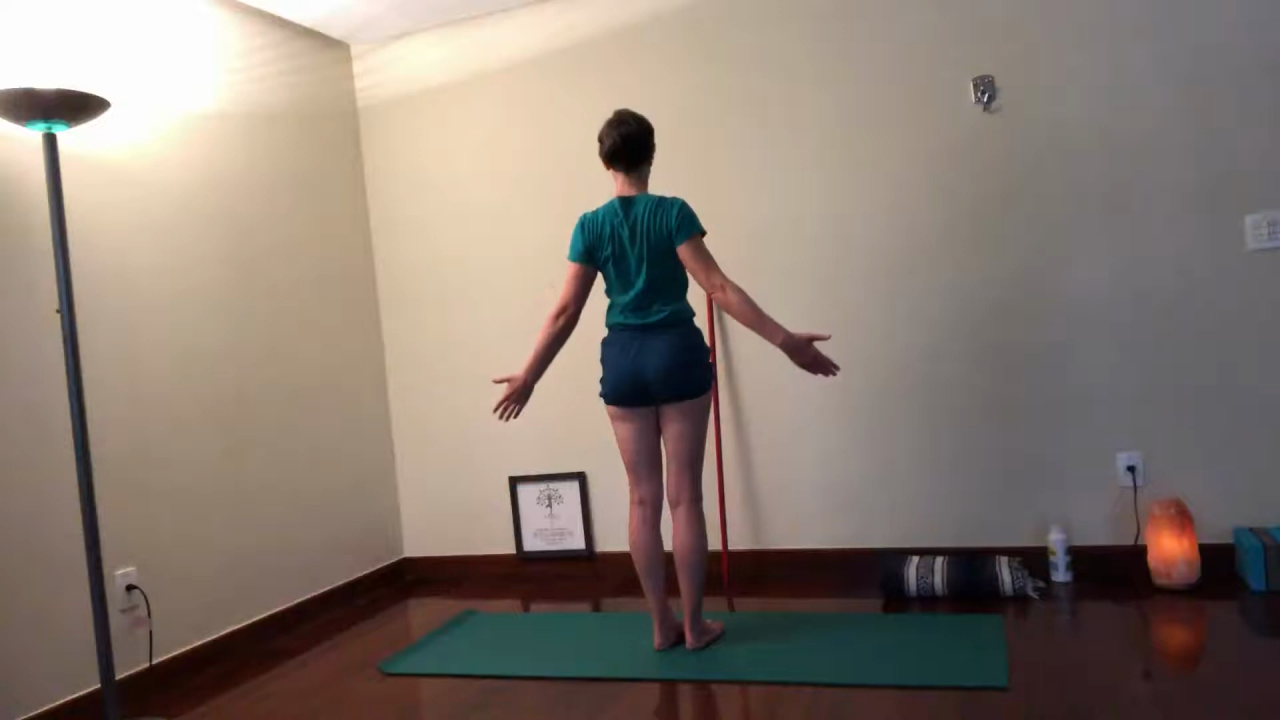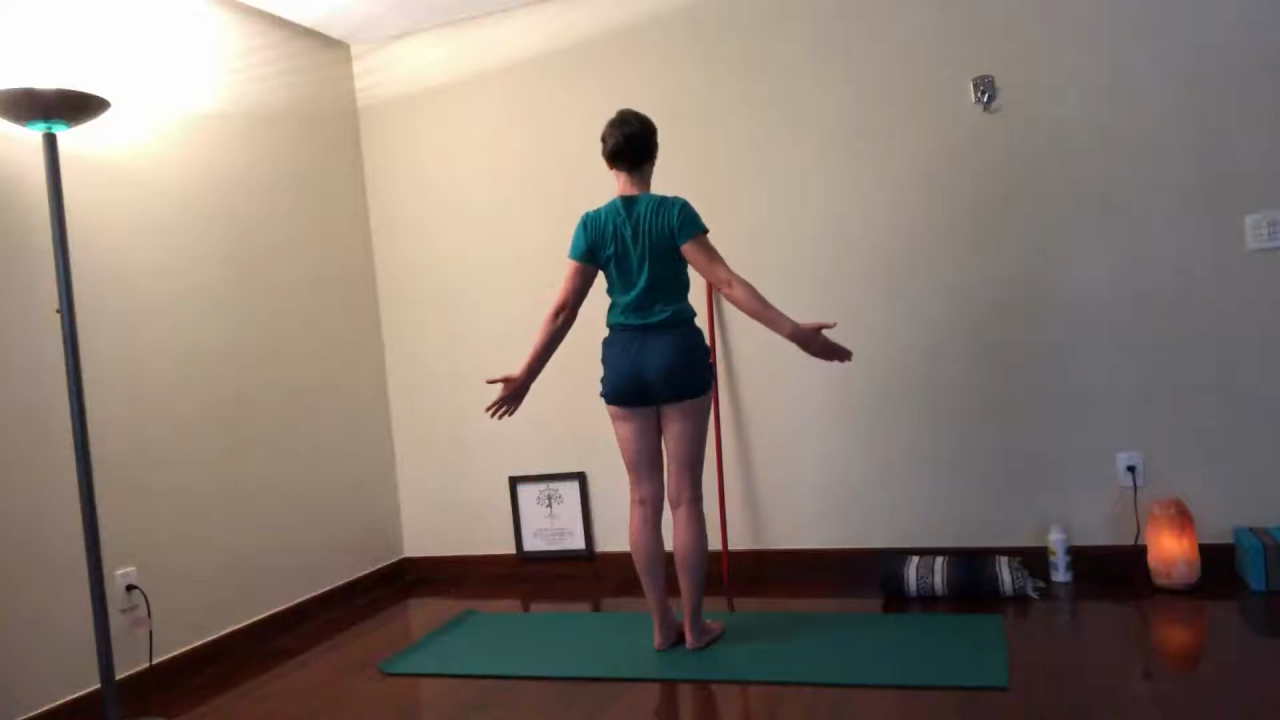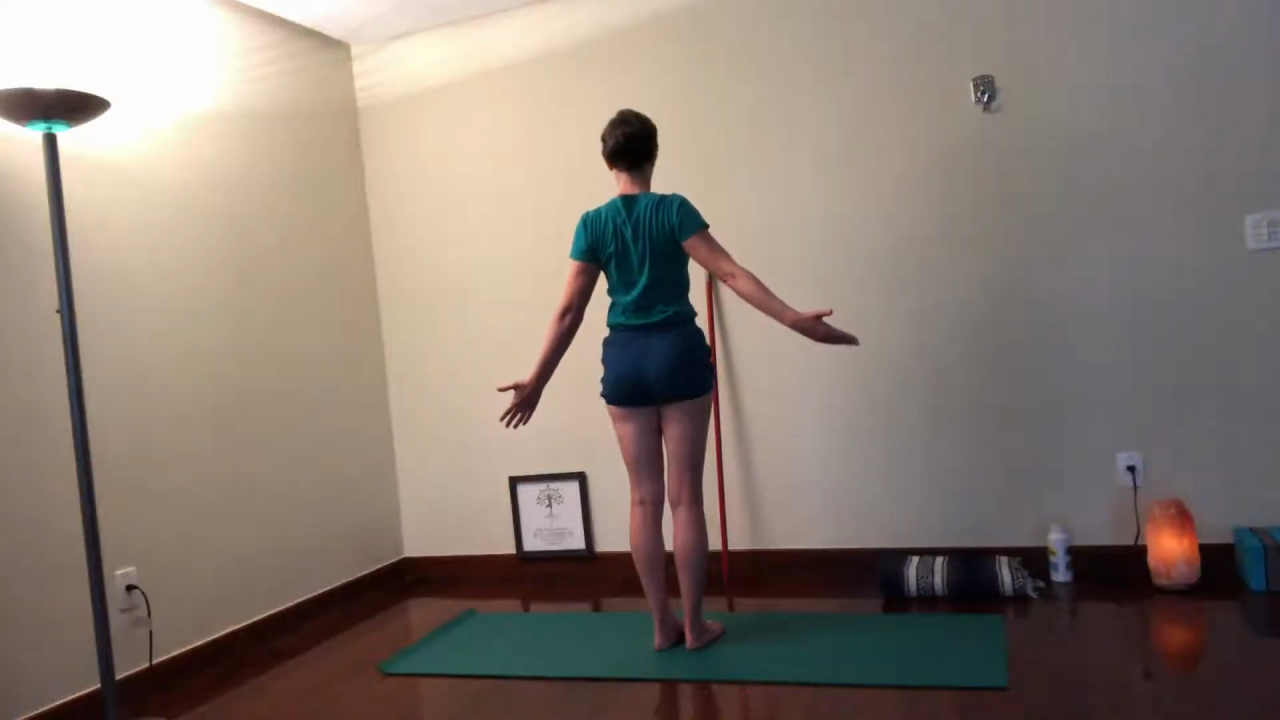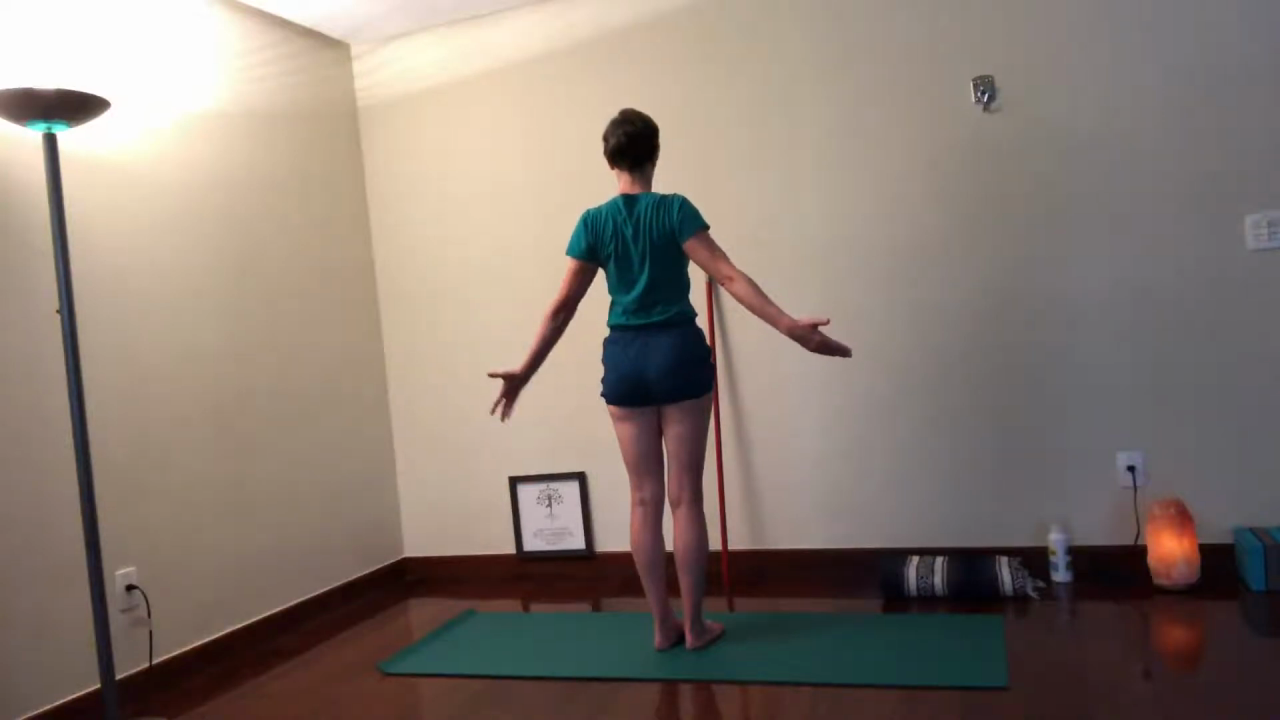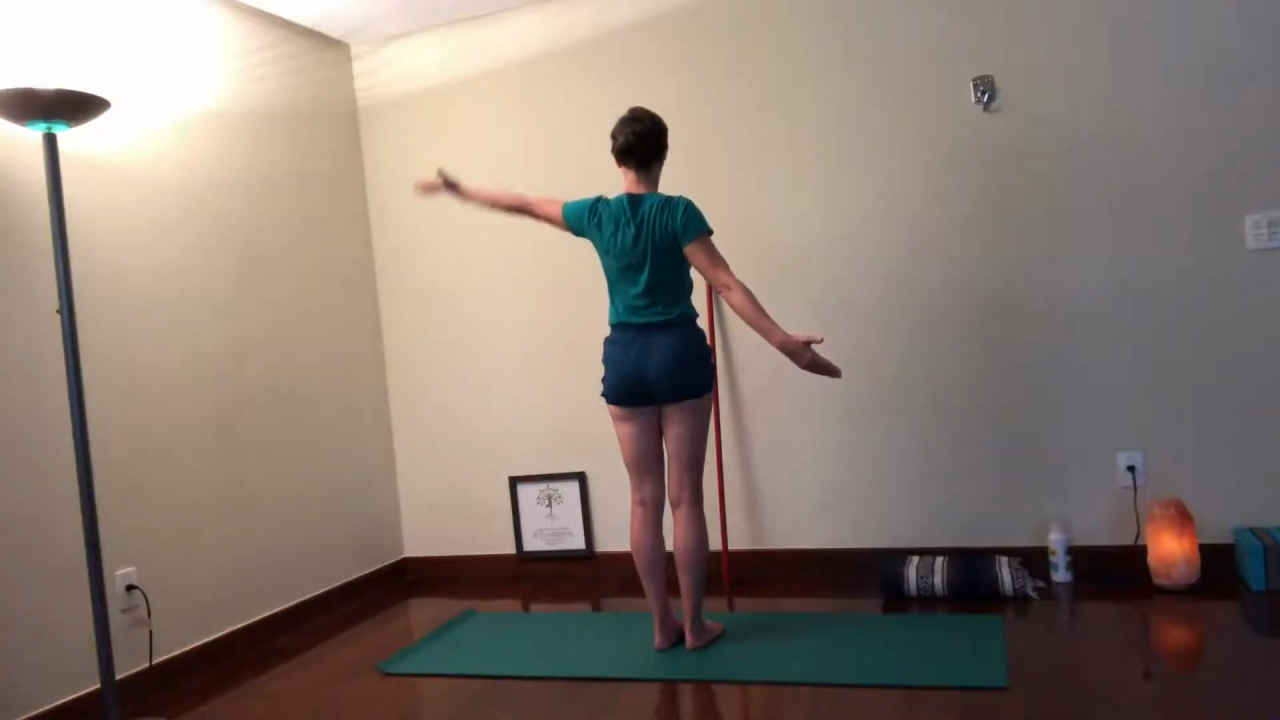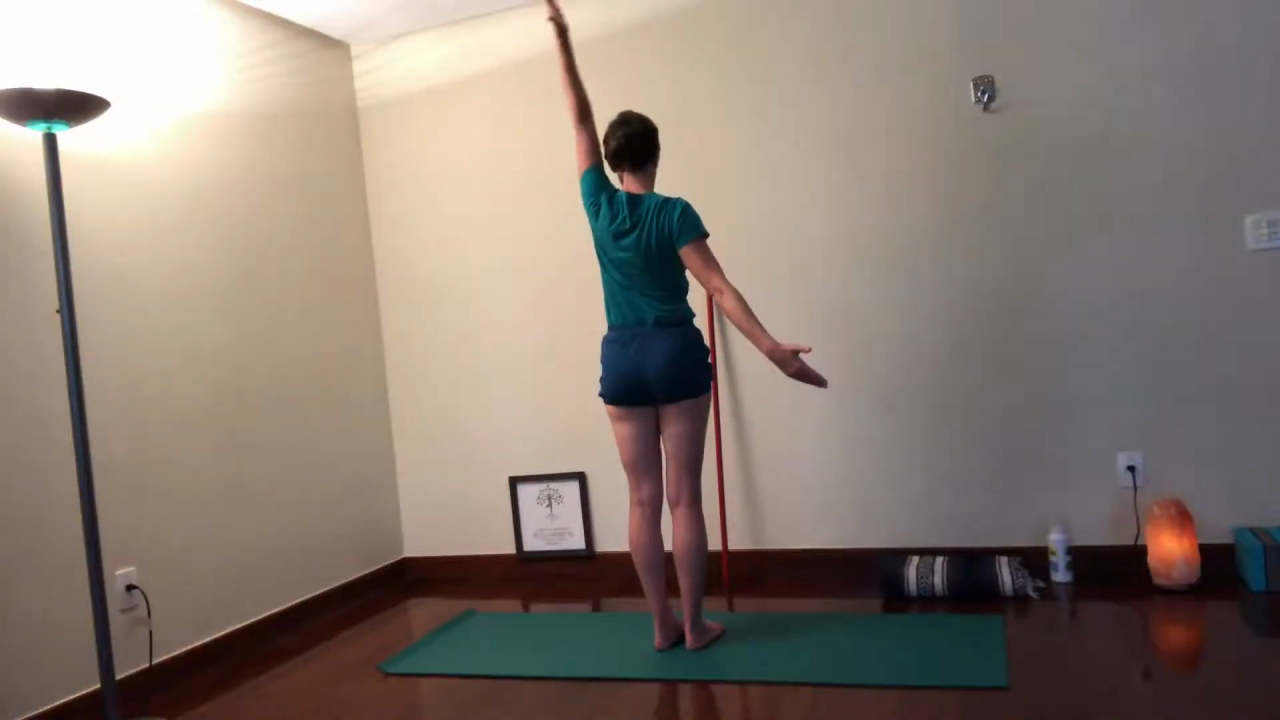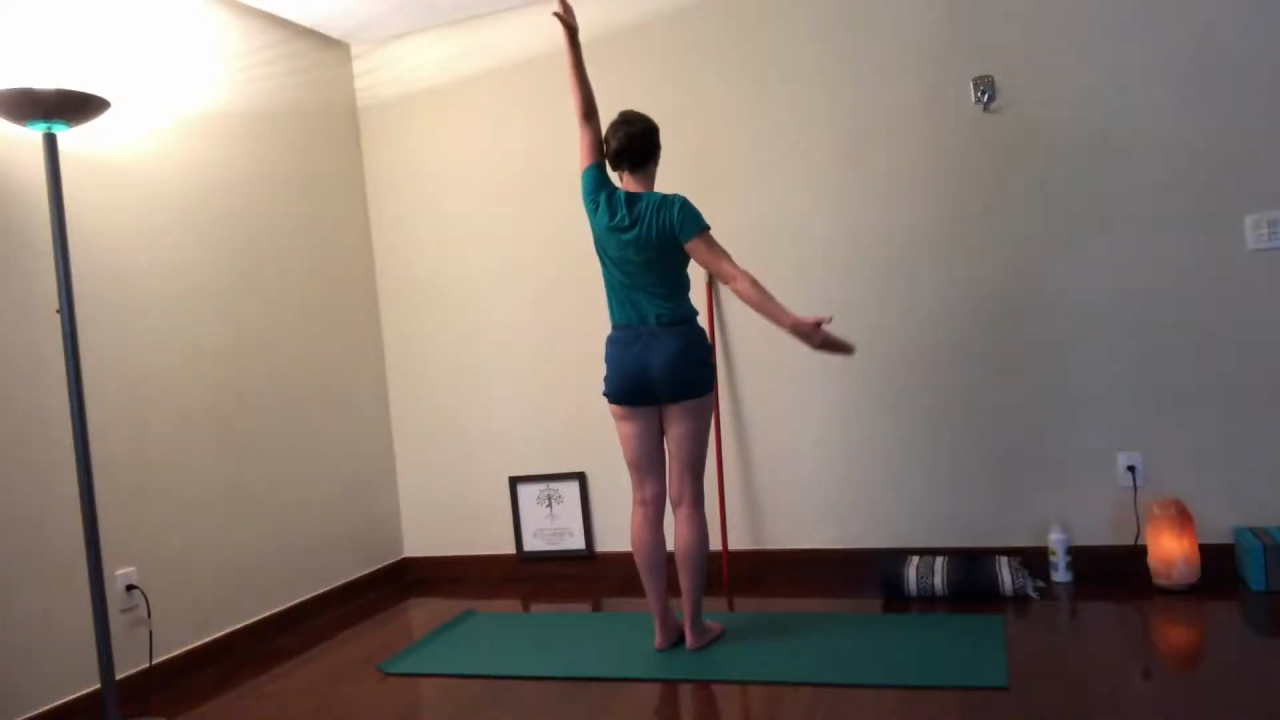
dt=0.7s
person 1, frame 1
left shoulder: (590, 225)
right shoulder: (672, 212)
left elbow: (566, 311)
right elbow: (718, 288)
left wrist: (528, 376)
right wrist: (785, 339)
left hip: (622, 359)
right hip: (676, 352)
left knee: (643, 498)
right knee: (685, 495)
left ankle: (662, 625)
right ankle: (695, 624)
person 1, frame 2
left shoulder: (592, 224)
right shoulder: (674, 212)
left elbow: (563, 310)
right elbow: (725, 282)
left wrist: (525, 377)
right wrist: (793, 330)
left hip: (623, 360)
right hip: (677, 352)
left knee: (643, 498)
right knee: (685, 495)
left ankle: (662, 625)
right ankle: (694, 625)
person 1, frame 3
left shoulder: (592, 224)
right shoulder: (674, 210)
left elbow: (569, 311)
right elbow: (731, 274)
left wrist: (536, 382)
right wrist: (797, 320)
left hip: (623, 359)
right hip: (677, 352)
left knee: (644, 498)
right knee: (685, 496)
left ankle: (662, 625)
right ankle: (695, 625)
person 1, frame 4
left shoulder: (592, 223)
right shoulder: (674, 210)
left elbow: (563, 307)
right elbow: (728, 276)
left wrist: (525, 372)
right wrist: (791, 327)
left hip: (623, 359)
right hip: (678, 351)
left knee: (644, 499)
right knee: (686, 496)
left ankle: (663, 624)
right ankle: (695, 624)
person 1, frame 5
left shoulder: (597, 215)
right shoulder: (678, 213)
left elbow: (523, 205)
right elbow: (726, 284)
left wrist: (458, 190)
right wrist: (783, 341)
left hip: (623, 359)
right hip: (678, 353)
left knee: (644, 499)
right knee: (685, 497)
left ankle: (662, 626)
right ankle: (694, 625)
person 1, frame 6
left shoulder: (599, 204)
right shoulder: (674, 213)
left elbow: (581, 121)
right elbow: (719, 290)
right wrist: (773, 349)
left hip: (621, 359)
right hip: (676, 355)
left knee: (643, 500)
right knee: (684, 499)
left ankle: (662, 624)
right ankle: (694, 625)
person 1, frame 7
left shoulder: (598, 204)
right shoulder: (672, 212)
left elbow: (586, 121)
right elbow: (732, 276)
right wrist: (797, 323)
left hip: (625, 358)
right hip: (678, 353)
left knee: (646, 498)
right knee: (685, 498)
left ankle: (663, 625)
right ankle: (695, 625)
